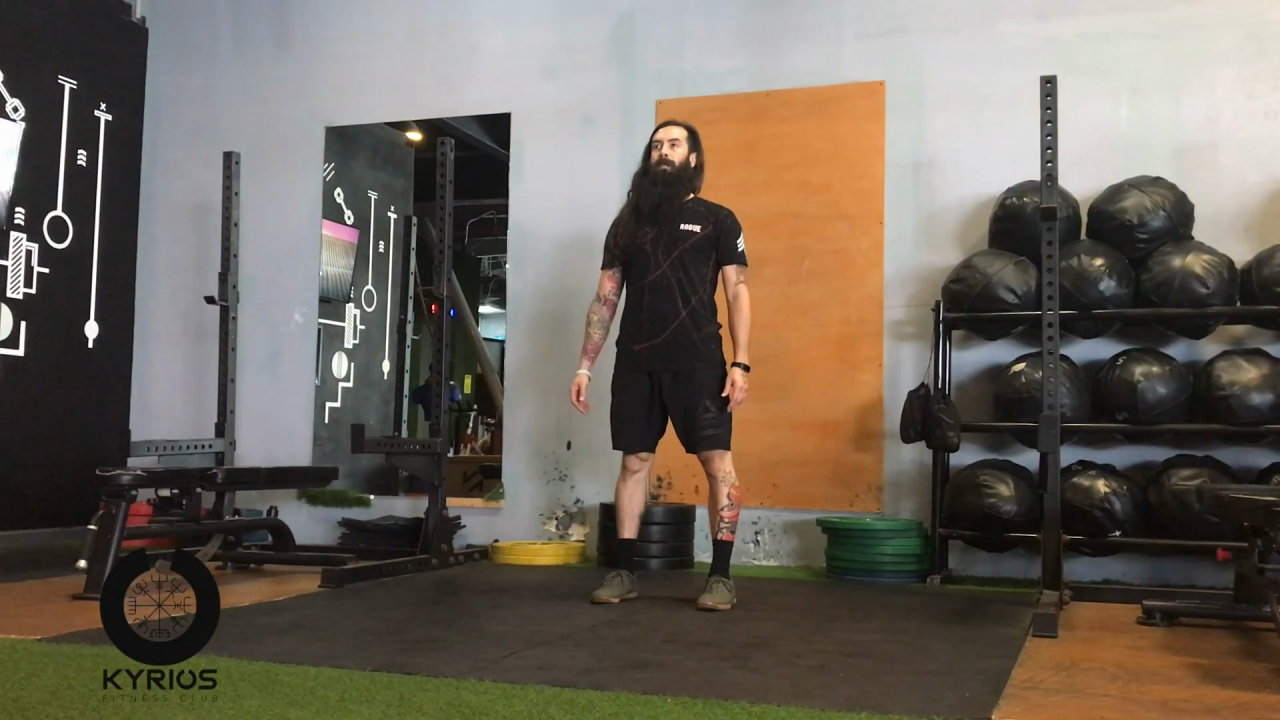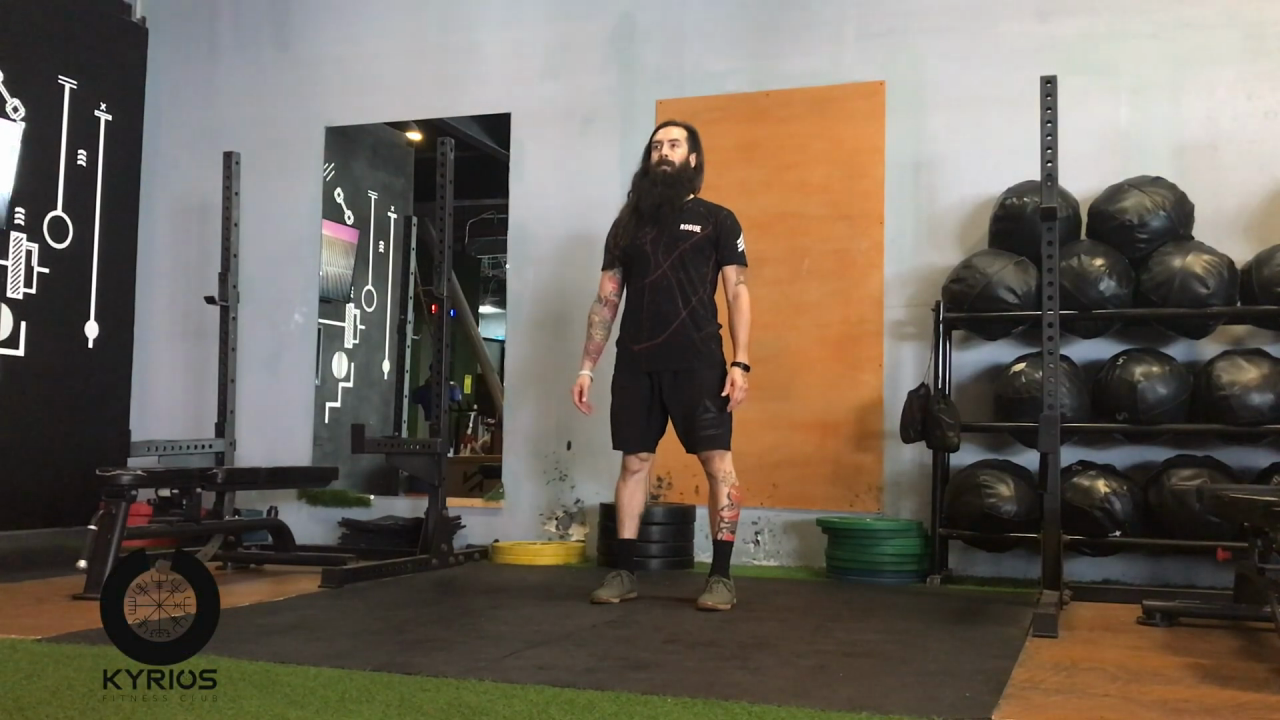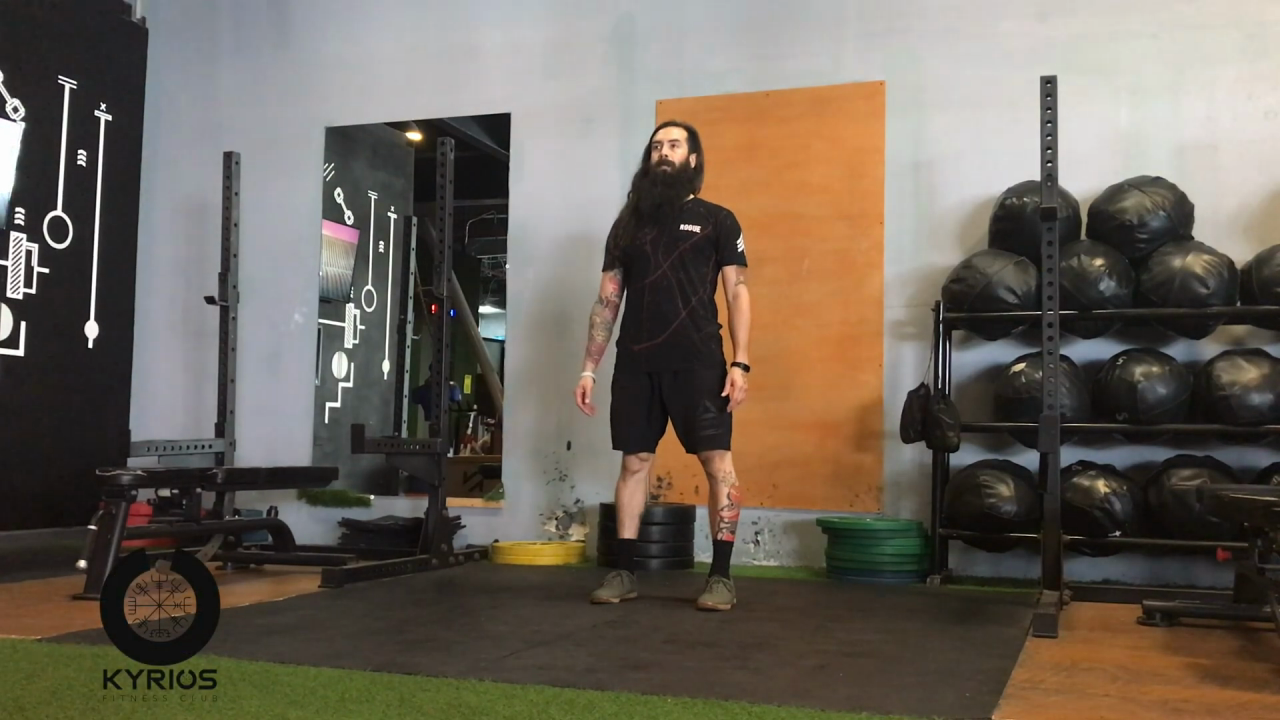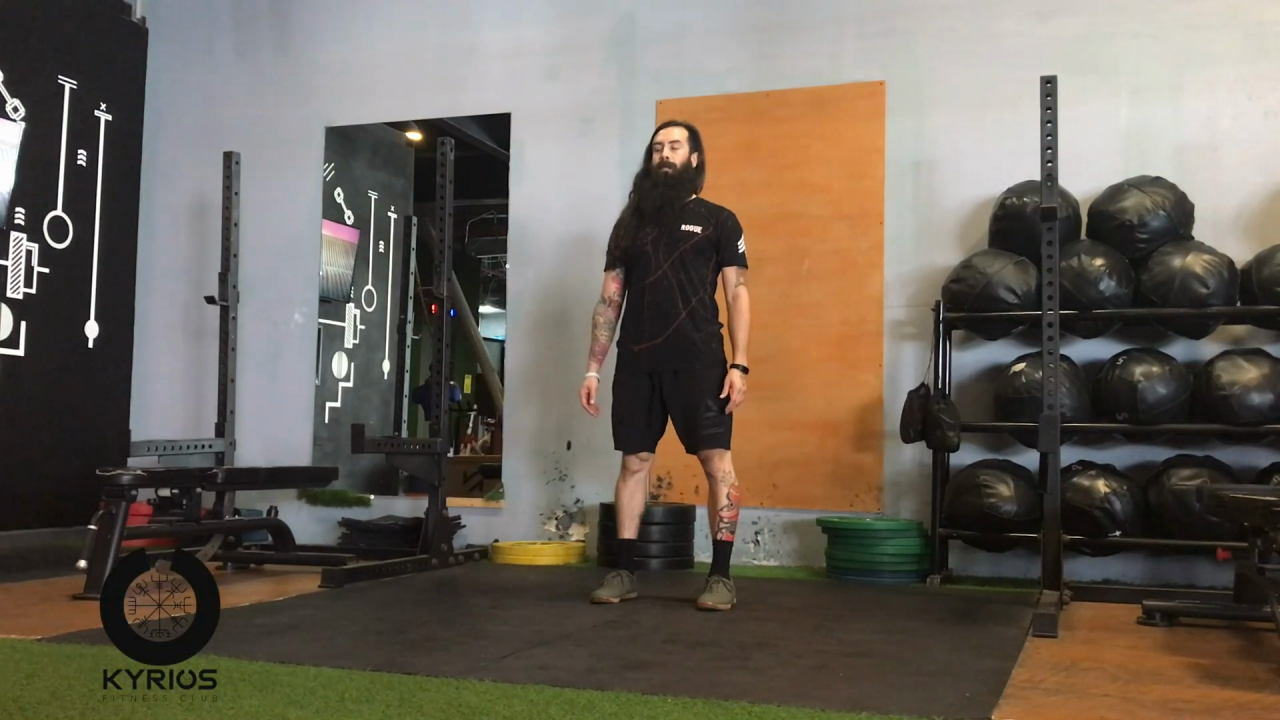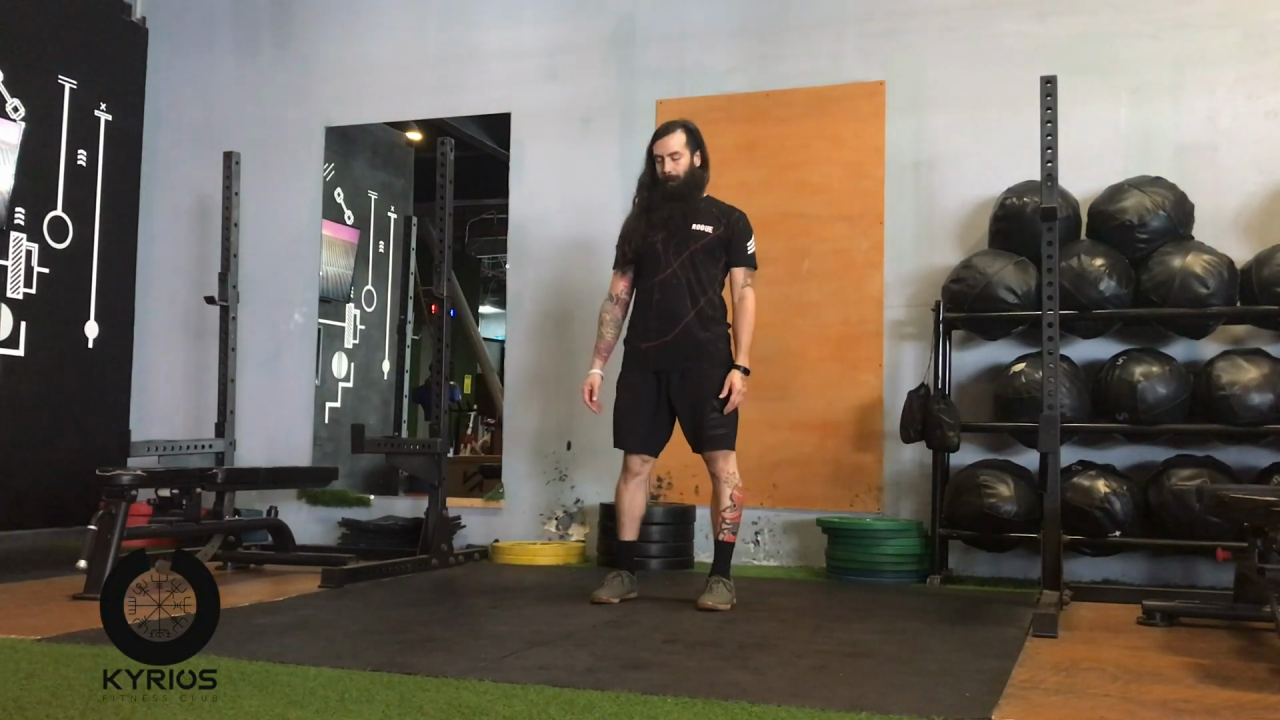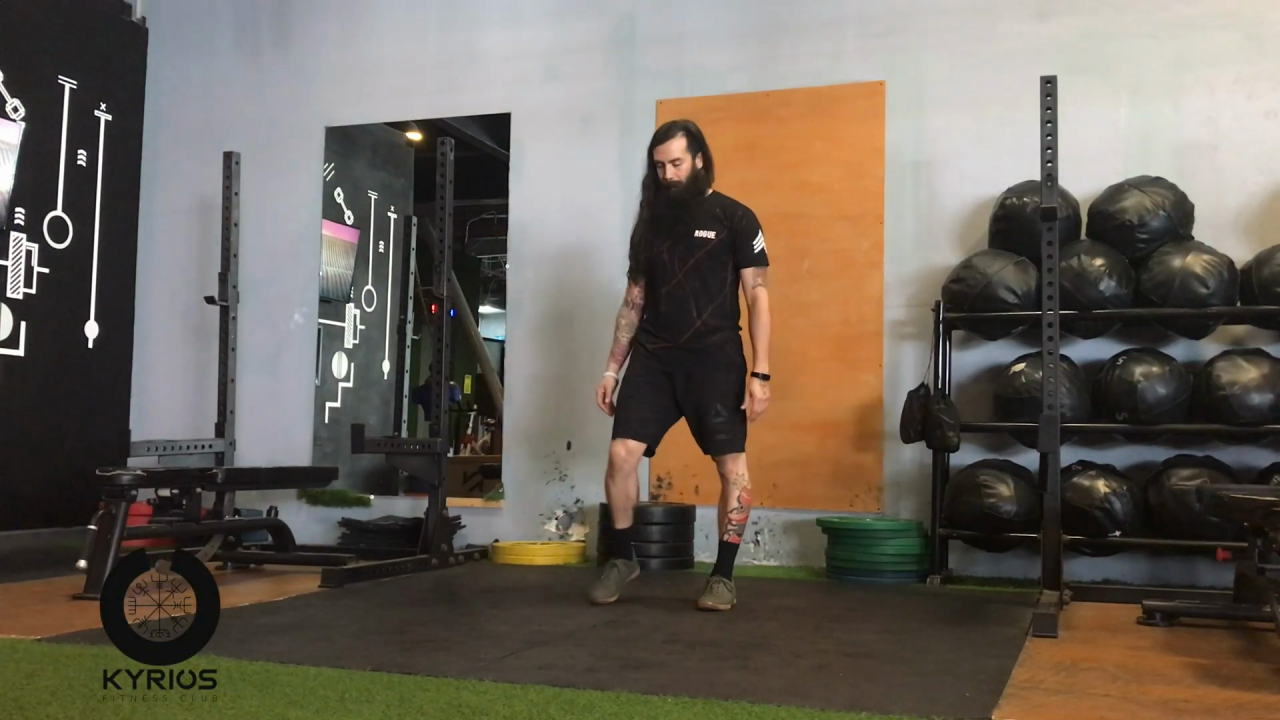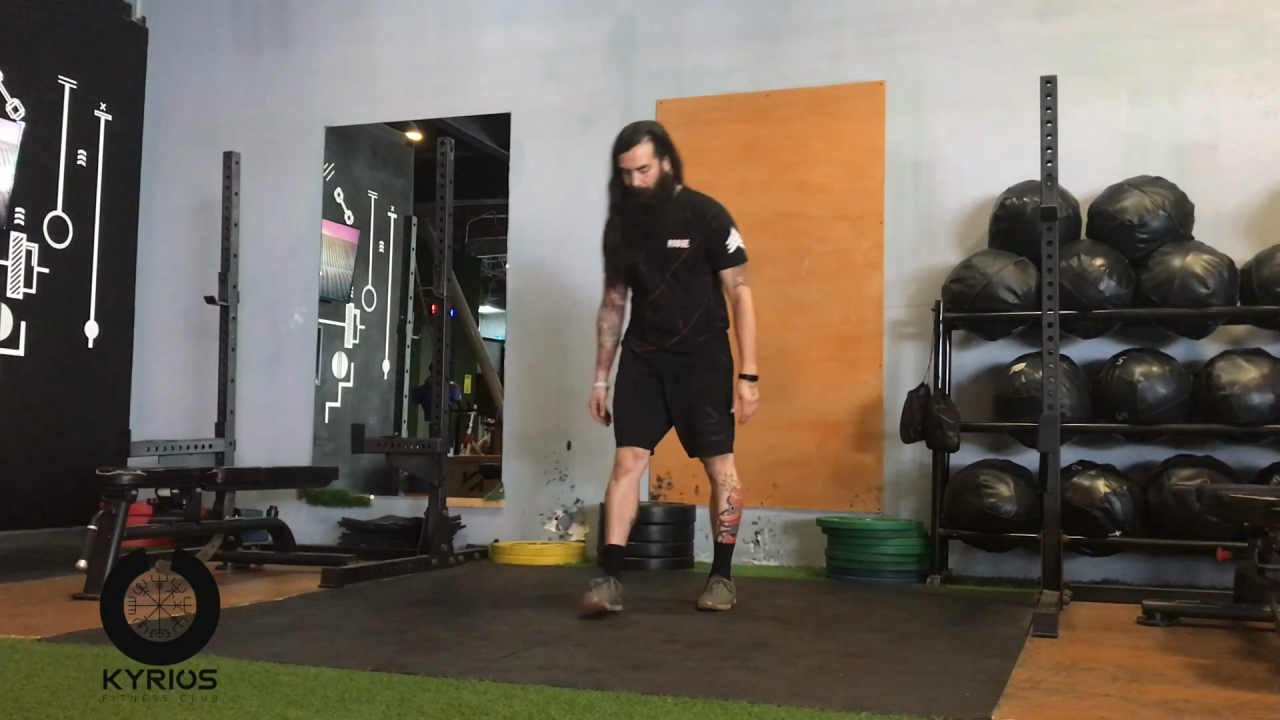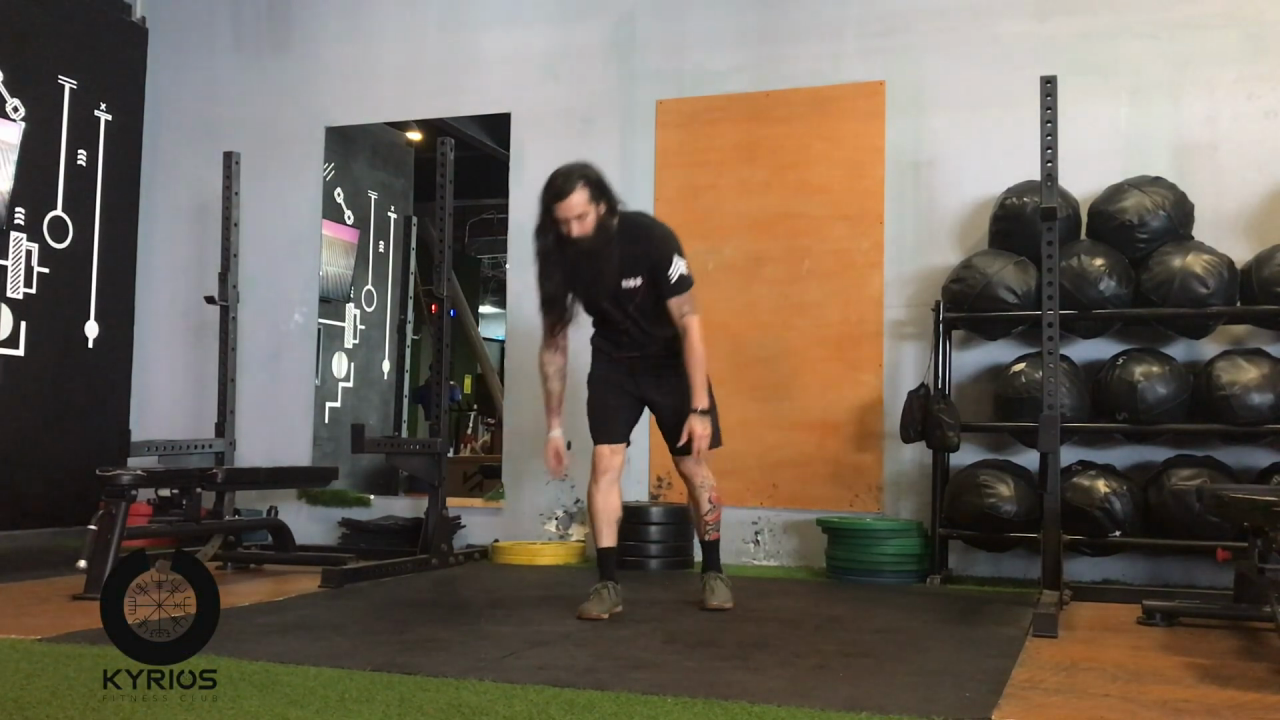
dt=0.3s
person 1, frame 1
left shoulder: (717, 220)
right shoulder: (627, 222)
left elbow: (737, 293)
right elbow: (605, 298)
left wrist: (740, 363)
right wrist: (584, 367)
left hip: (698, 362)
right hip: (635, 363)
left knee: (717, 461)
right knee: (634, 462)
left ankle: (721, 575)
right ankle: (623, 571)
person 1, frame 2
left shoulder: (717, 220)
right shoulder: (628, 223)
left elbow: (737, 293)
right elbow: (606, 299)
left wrist: (740, 362)
right wrist: (586, 368)
left hip: (698, 362)
right hip: (636, 363)
left knee: (717, 461)
right knee: (634, 463)
left ankle: (721, 575)
right ankle: (624, 571)
person 1, frame 3
left shoulder: (717, 220)
right shoulder: (628, 224)
left elbow: (737, 293)
right elbow: (607, 300)
left wrist: (740, 362)
right wrist: (589, 369)
left hip: (698, 362)
right hip: (636, 363)
left knee: (718, 461)
right knee: (634, 462)
left ankle: (721, 576)
right ankle: (624, 571)
person 1, frame 4
left shoulder: (718, 221)
right shoulder: (630, 223)
left elbow: (737, 294)
right elbow: (609, 300)
left wrist: (739, 364)
right wrist: (593, 369)
left hip: (698, 362)
right hip: (637, 363)
left knee: (717, 461)
right knee: (634, 462)
left ankle: (721, 575)
right ankle: (624, 571)
person 1, frame 5
left shoulder: (728, 220)
right shoulder: (640, 221)
left elbow: (744, 296)
right elbow: (617, 298)
left wrist: (740, 365)
right wrist: (597, 366)
left hip: (705, 361)
right hip: (643, 362)
left knee: (722, 463)
right knee: (634, 465)
left ankle: (721, 576)
right ankle: (624, 571)
person 1, frame 6
left shoulder: (735, 218)
right shoulder: (650, 223)
left elbow: (758, 297)
right elbow: (633, 302)
left wrist: (760, 372)
right wrist: (612, 369)
left hip: (715, 363)
right hip: (654, 360)
left knee: (731, 465)
right knee: (622, 453)
left ankle: (723, 576)
right ankle: (621, 558)
person 1, frame 7
left shoulder: (707, 216)
right shoulder: (622, 222)
left elbow: (740, 296)
right elbow: (611, 304)
left wrist: (747, 374)
right wrist: (601, 377)
left hip: (703, 362)
right hip: (642, 361)
left knee: (719, 466)
right knee: (627, 463)
left ankle: (722, 576)
right ankle: (610, 578)
person 1, frame 8
left shoulder: (650, 239)
right shoulder: (561, 258)
left elbow: (689, 324)
right elbow: (554, 344)
left wrist: (700, 407)
right wrist: (554, 427)
left hip: (669, 360)
right hip: (613, 361)
left knee: (694, 464)
right knee: (605, 465)
left ankle: (713, 571)
right ankle: (607, 582)
